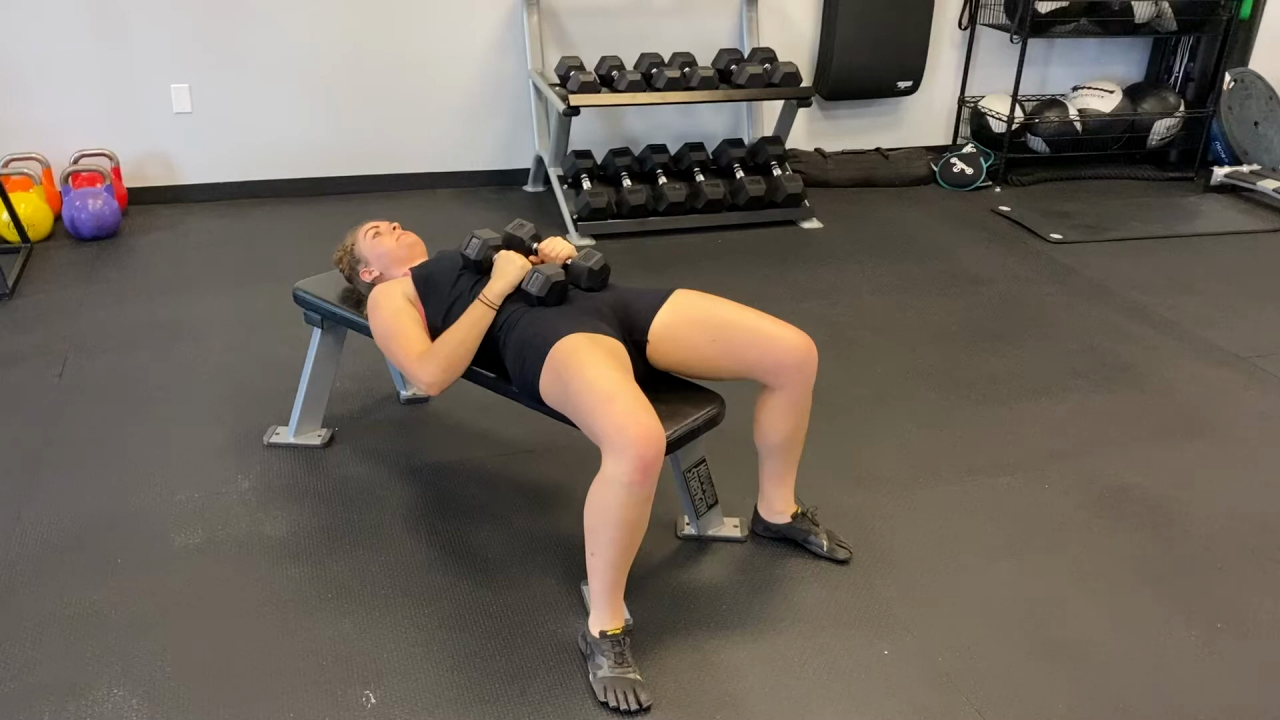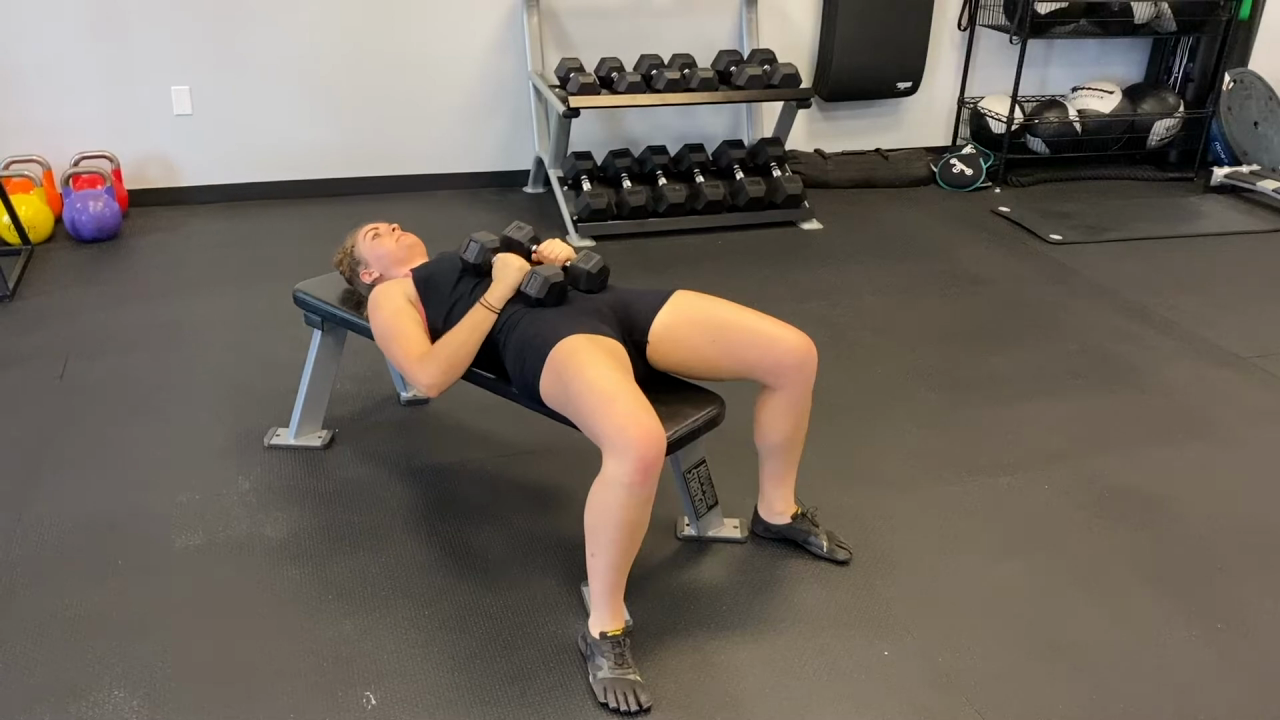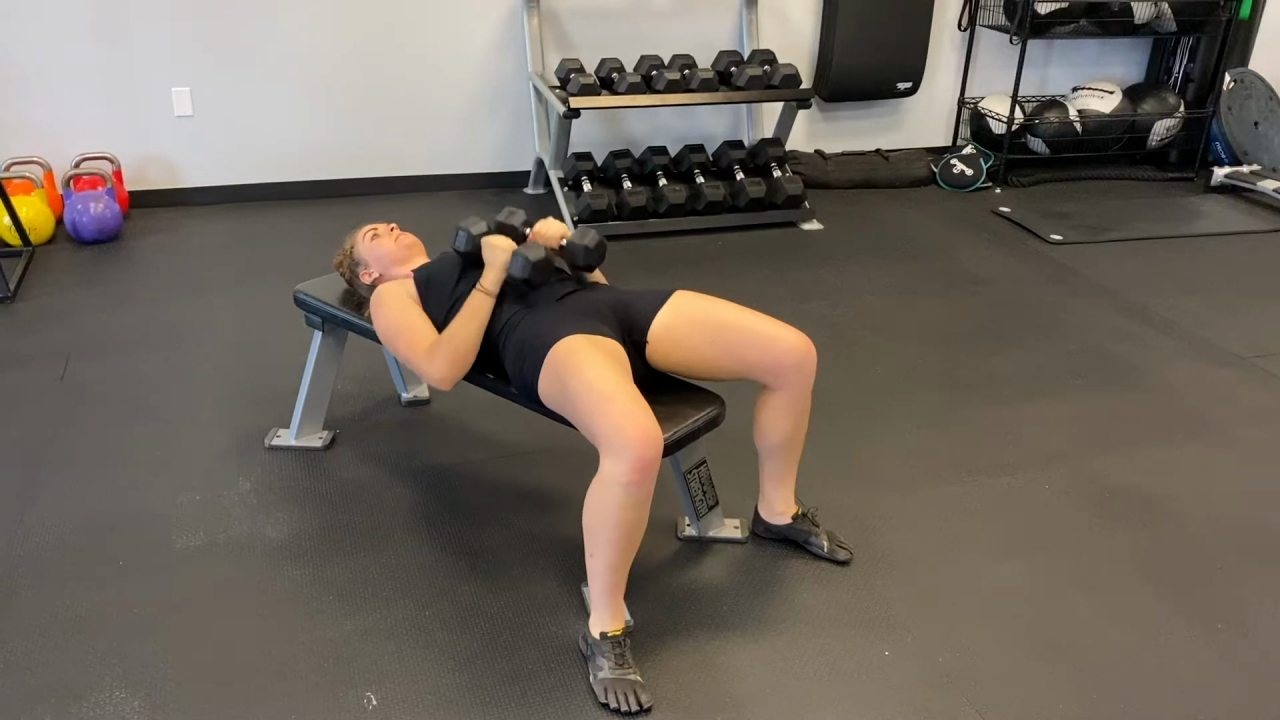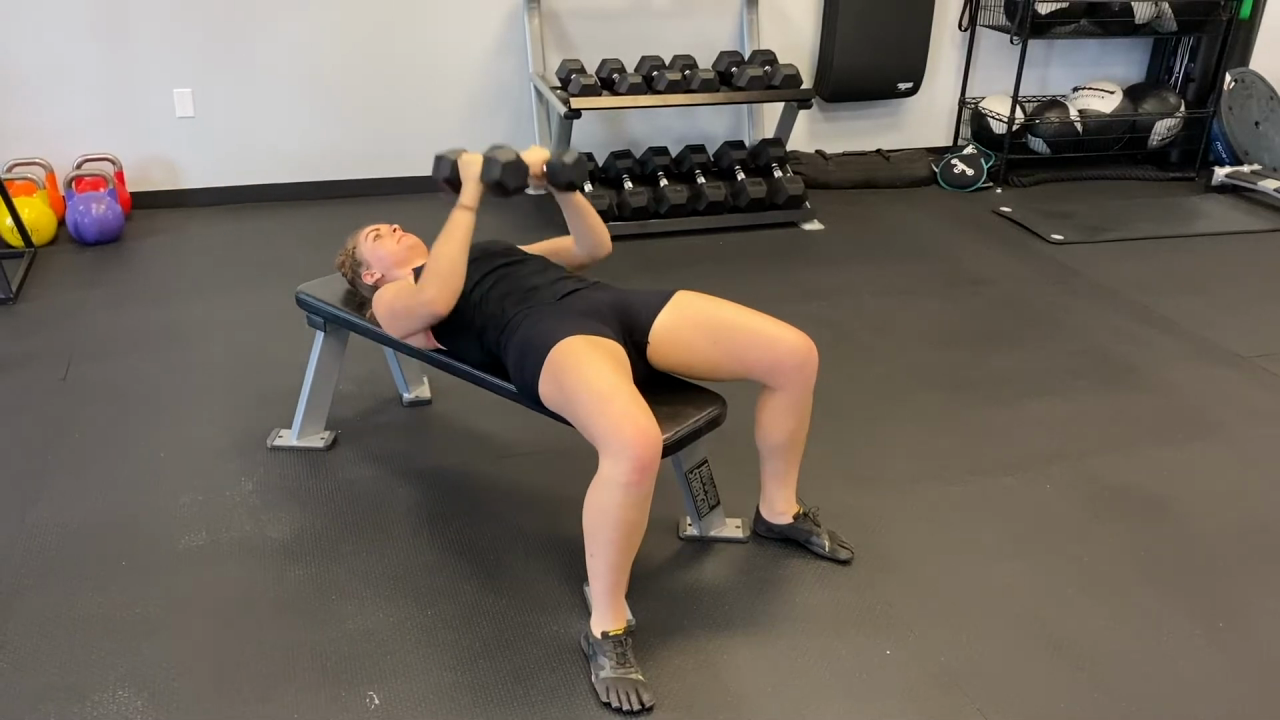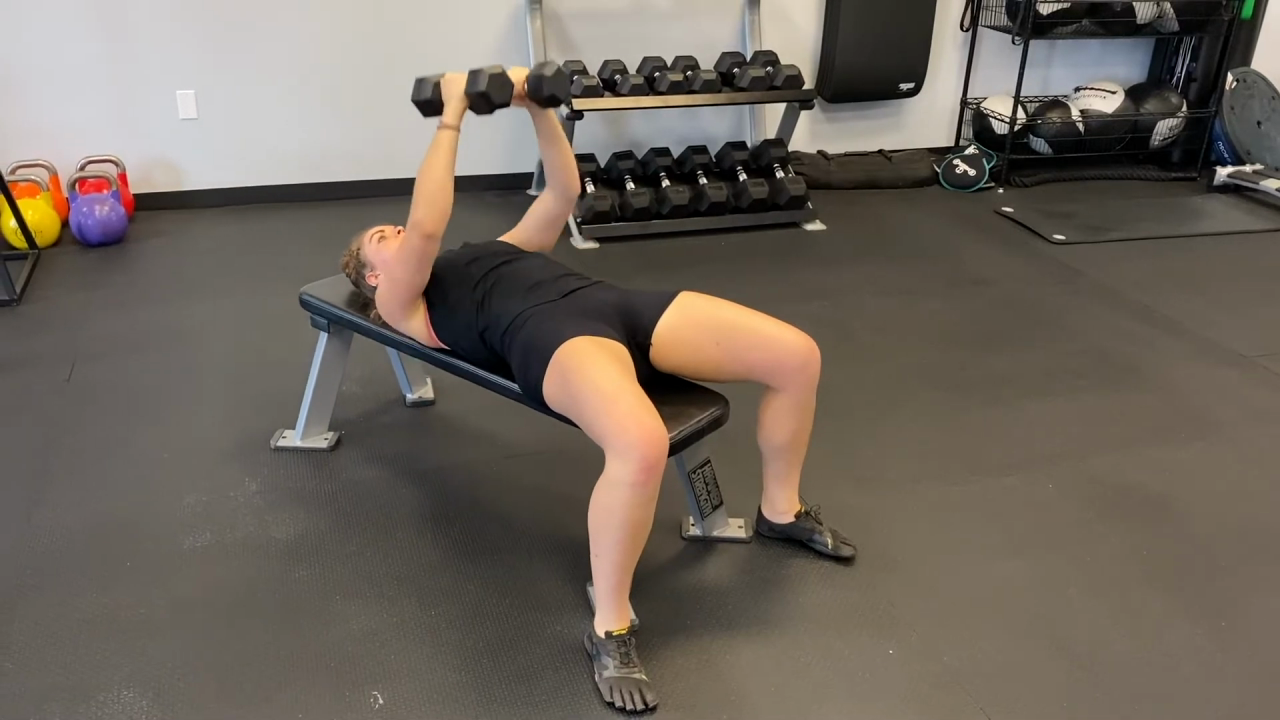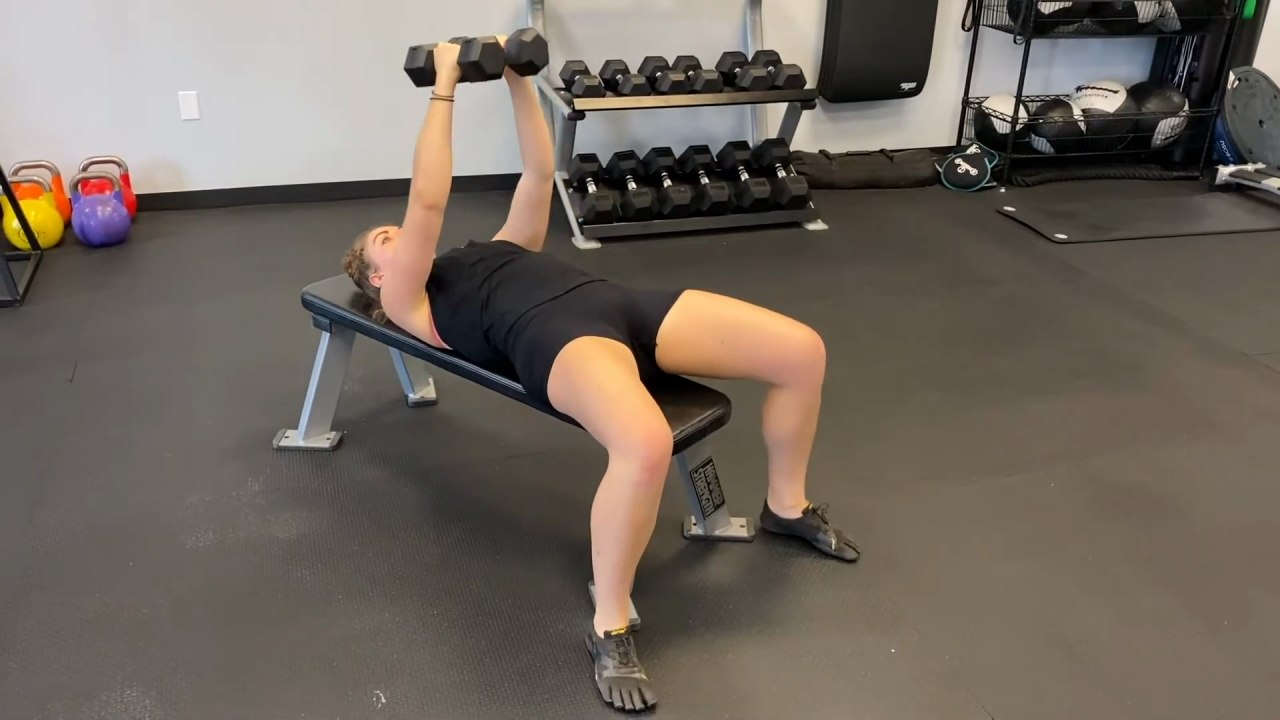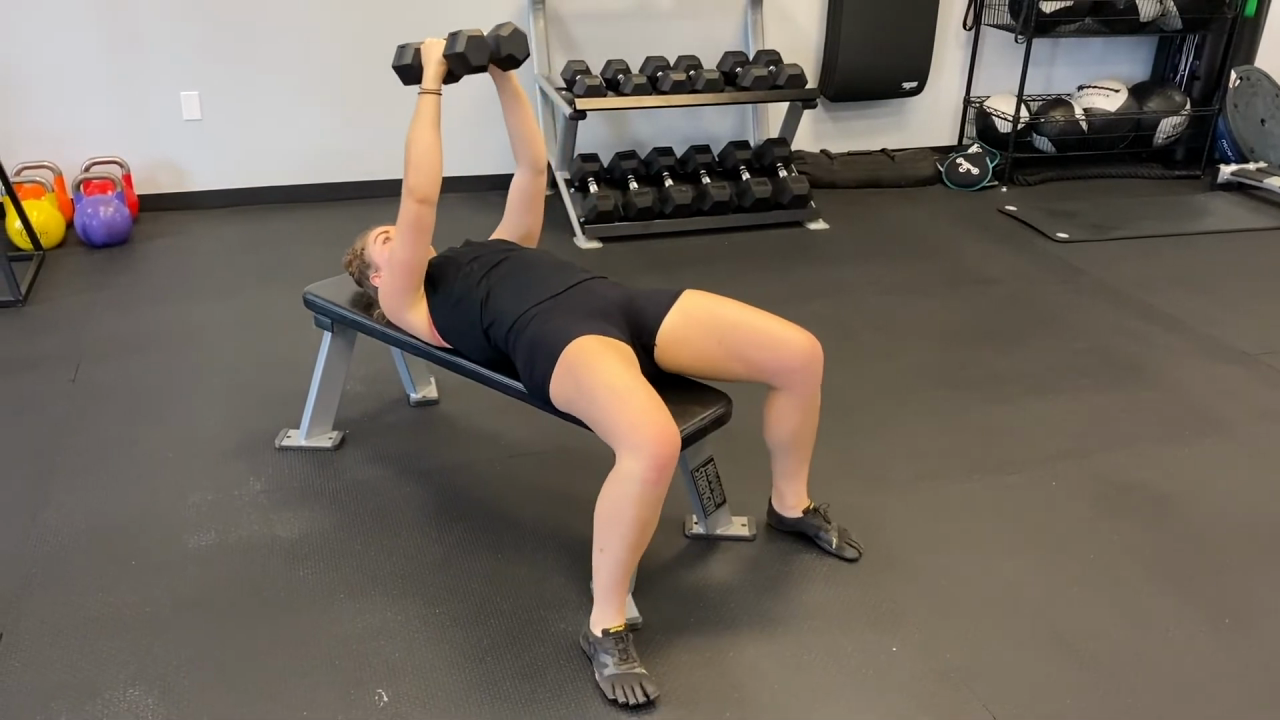
dt=0.4s
person 1, frame 1
right shoulder: (391, 295)
right elbow: (430, 374)
left wrist: (568, 255)
right wrist: (495, 287)
right hip: (544, 329)
left knee: (794, 355)
right knee: (637, 444)
left ankle: (777, 511)
right ankle: (603, 629)
person 1, frame 2
right shoulder: (391, 296)
right elbow: (429, 377)
left wrist: (567, 258)
right wrist: (496, 294)
right hip: (546, 330)
left knee: (794, 354)
right knee: (638, 445)
left ankle: (777, 512)
right ankle: (604, 630)
person 1, frame 3
left shoulder: (478, 252)
right shoulder: (393, 297)
left elbow: (596, 288)
right elbow: (444, 369)
left wrist: (569, 245)
right wrist: (491, 277)
left hip: (608, 304)
right hip: (543, 331)
left knee: (793, 354)
right knee: (635, 444)
left ankle: (777, 512)
right ankle: (604, 629)
person 1, frame 4
left shoulder: (497, 251)
right shoulder: (394, 307)
left elbow: (594, 246)
right elbow: (435, 300)
left wrist: (559, 183)
right wrist: (468, 197)
left hip: (607, 301)
right hip: (544, 332)
left knee: (794, 354)
right knee: (635, 445)
left ankle: (778, 511)
right ankle: (606, 629)
person 1, frame 5
left shoulder: (497, 250)
right shoulder: (402, 303)
left elbow: (564, 192)
right elbow: (426, 226)
left wrist: (538, 109)
right wrist: (451, 118)
left hip: (613, 302)
right hip: (548, 333)
left knee: (797, 356)
right knee: (641, 445)
left ankle: (781, 509)
right ankle: (609, 630)
person 1, frame 6
left shoulder: (494, 250)
right shoulder: (407, 301)
left elbow: (540, 173)
right elbow: (428, 200)
left wrist: (517, 79)
right wrist: (444, 88)
left hip: (619, 304)
right hip: (553, 334)
left knee: (802, 352)
right knee: (645, 447)
left ankle: (787, 506)
right ankle: (608, 628)
person 1, frame 7
left shoulder: (492, 250)
right shoulder: (405, 300)
left elbow: (533, 169)
right elbow: (421, 195)
left wrist: (502, 75)
right wrist: (431, 84)
left hip: (618, 302)
right hip: (551, 333)
left knee: (801, 354)
right knee: (653, 445)
left ankle: (791, 505)
right ankle: (605, 628)
